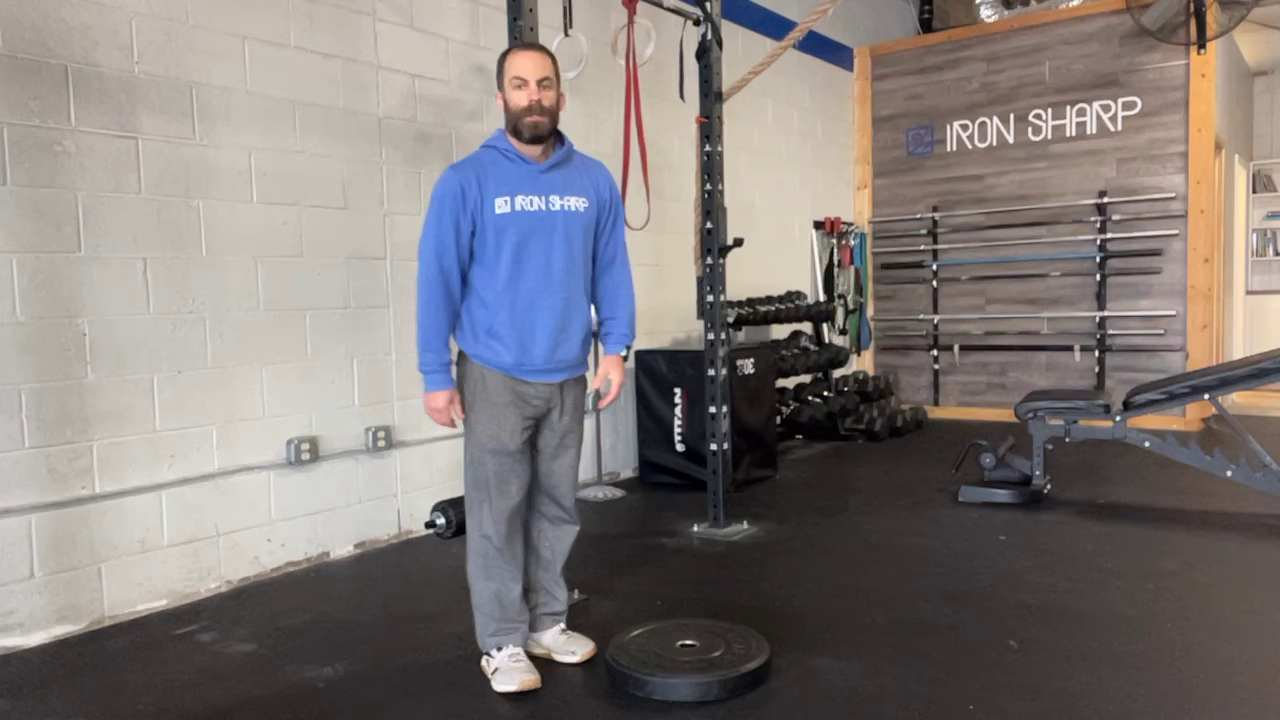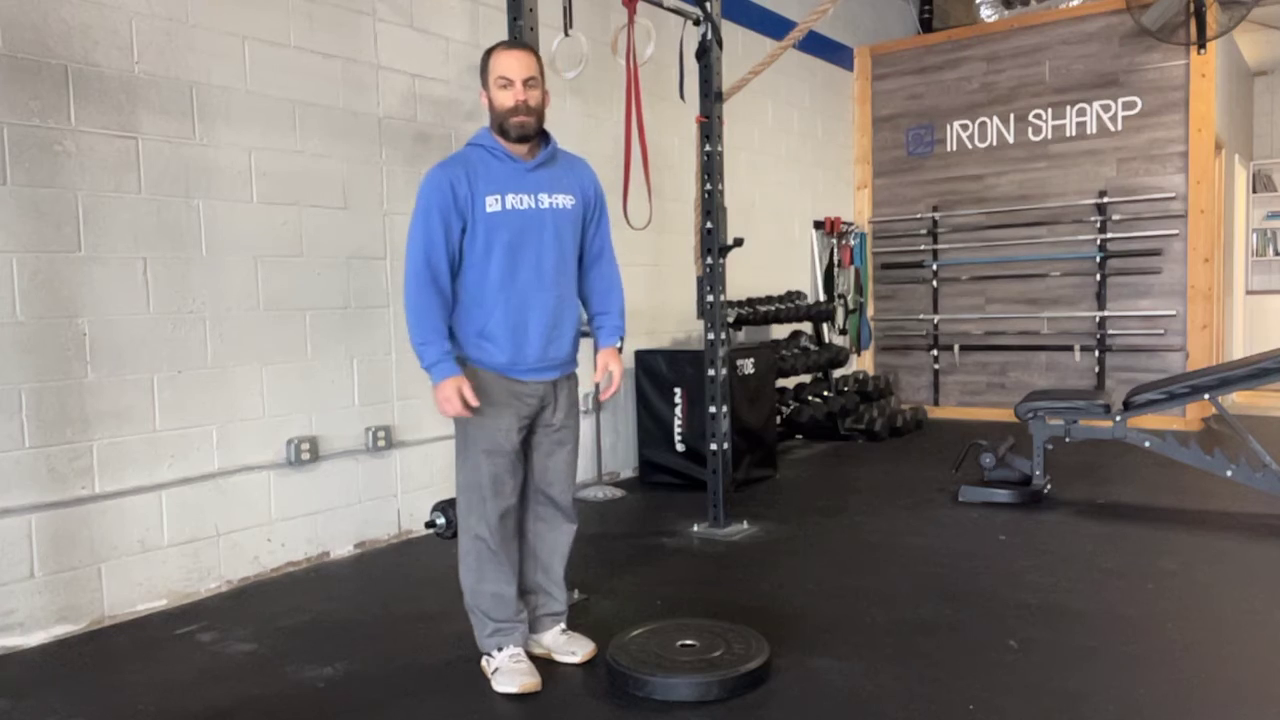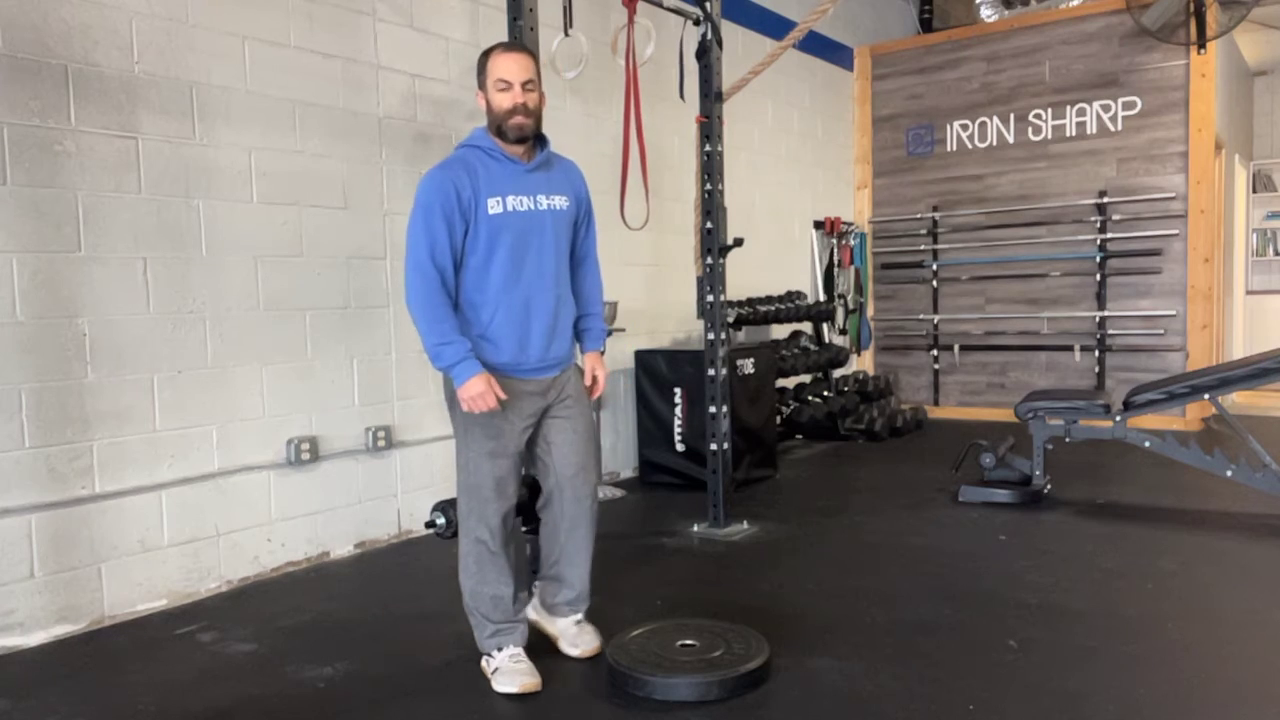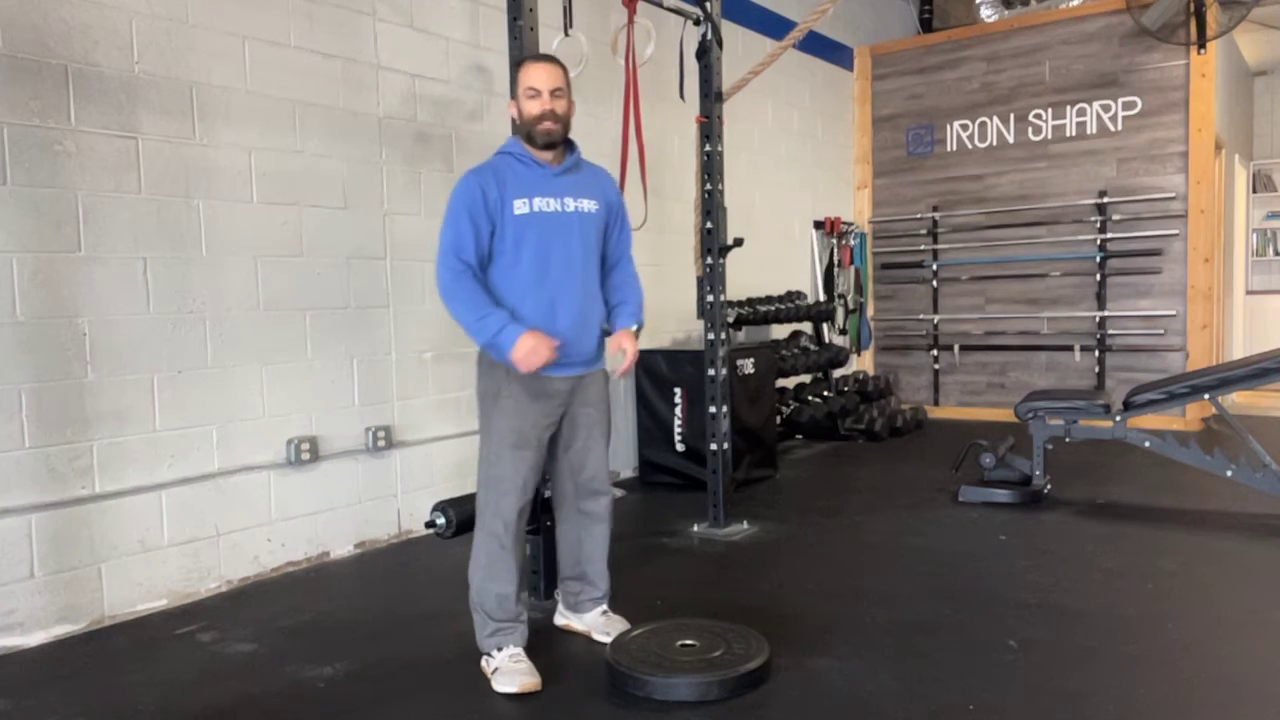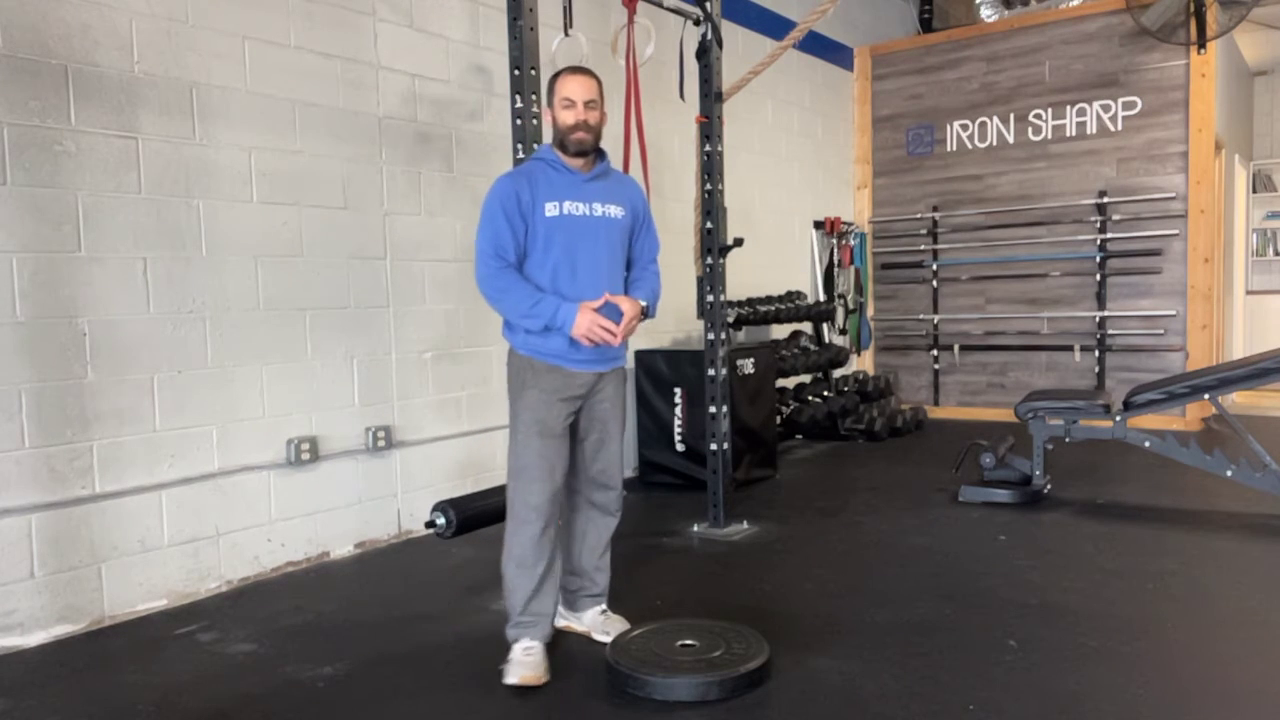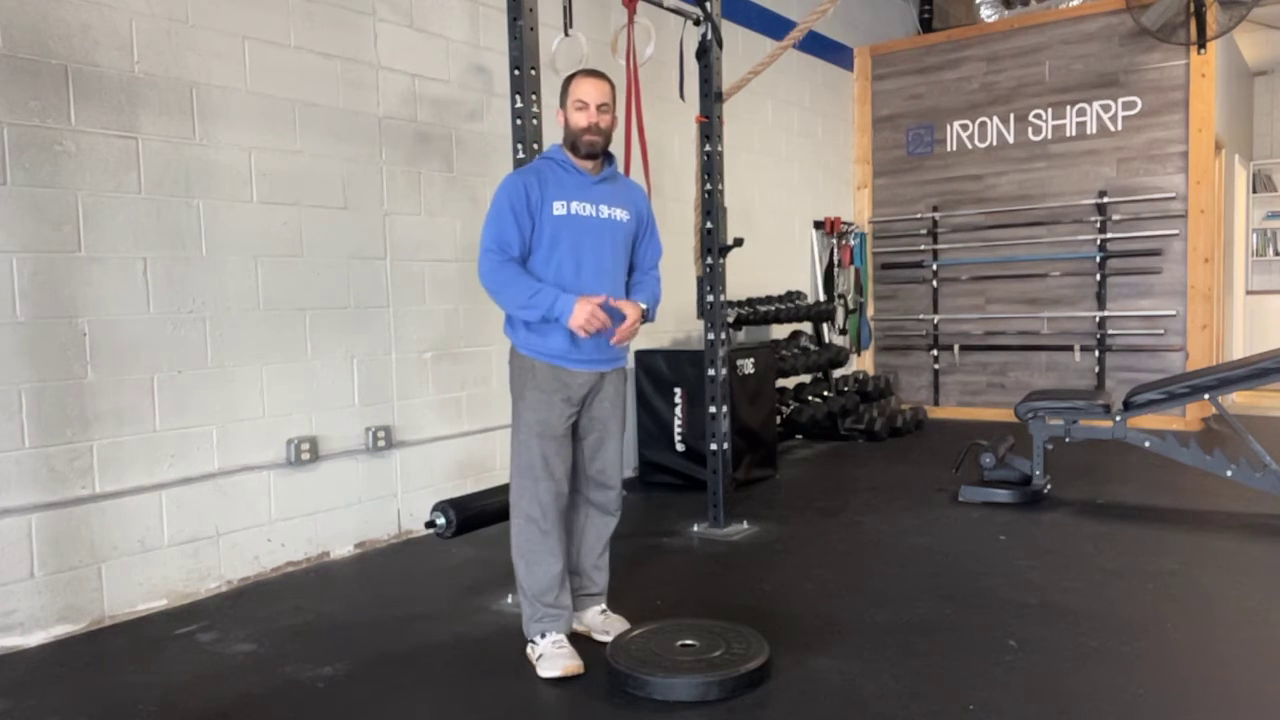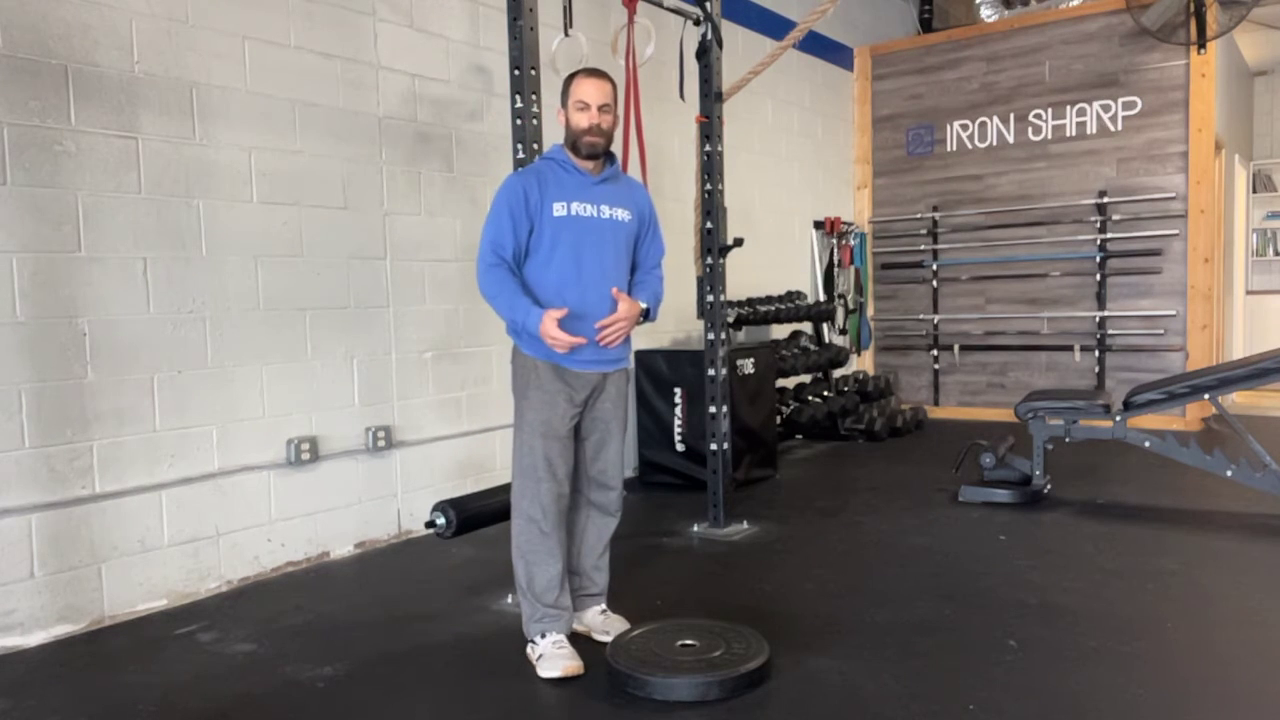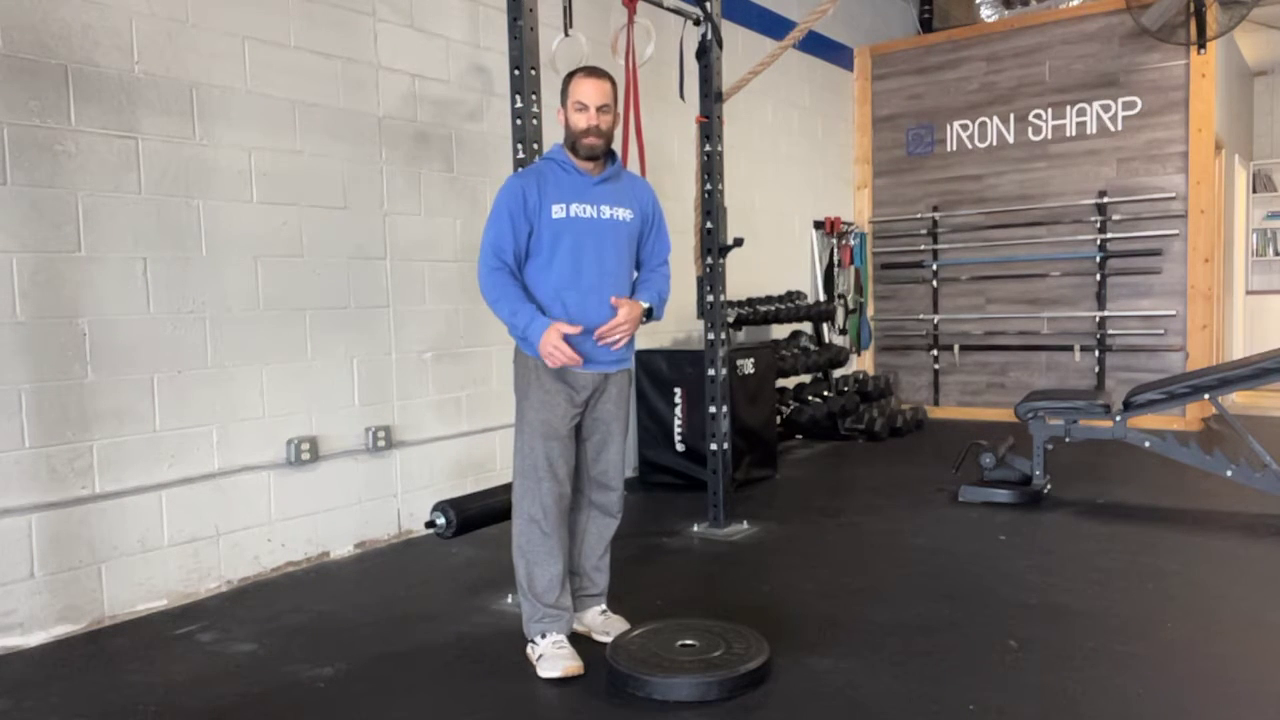
dt=0.4s
person 1, frame 1
left shoulder: (594, 180)
right shoulder: (467, 180)
left elbow: (612, 269)
right elbow: (438, 279)
left wrist: (615, 347)
right wrist: (435, 374)
left hip: (567, 377)
right hip: (495, 376)
left knee: (556, 506)
right knee: (498, 512)
left ankle: (547, 623)
right ankle: (501, 643)
person 1, frame 2
left shoulder: (577, 176)
right shoulder: (453, 178)
left elbow: (598, 263)
right elbow: (425, 278)
left wrist: (608, 338)
right wrist: (441, 366)
left hip: (559, 376)
right hip: (488, 378)
left knee: (553, 506)
right knee: (490, 513)
left ankle: (547, 624)
right ankle: (500, 643)
person 1, frame 3
left shoulder: (568, 179)
right shoulder: (452, 179)
right elbow: (426, 281)
left wrist: (593, 343)
right wrist: (462, 368)
left hip: (562, 373)
right hip: (489, 379)
left knee: (577, 490)
right knee: (488, 514)
left ankle: (559, 604)
right ankle: (501, 643)
person 1, frame 4
left shoulder: (599, 184)
right shoulder: (484, 183)
left elbow: (619, 264)
right elbow: (456, 274)
left wrist: (628, 323)
right wrist: (509, 335)
left hip: (587, 372)
right hip: (516, 375)
left knee: (588, 495)
right knee: (505, 506)
left ankle: (583, 603)
right ankle: (502, 642)
person 1, frame 5
left shoulder: (626, 192)
right shoulder: (517, 187)
left elbow: (646, 263)
right elbow: (494, 273)
left wrist: (639, 301)
right wrist: (566, 315)
left hip: (607, 368)
right hip: (542, 365)
left knee: (599, 491)
right knee: (536, 496)
left ankle: (584, 605)
right ankle: (526, 633)
person 1, frame 6
left shoulder: (632, 197)
right shoulder: (527, 185)
left elbow: (647, 270)
right elbow: (496, 266)
left wrist: (641, 307)
right wrist: (561, 307)
left hip: (609, 367)
right hip: (544, 365)
left knee: (600, 490)
right knee: (543, 495)
left ankle: (588, 603)
right ankle: (546, 628)
person 1, frame 7
left shoulder: (633, 196)
right shoulder: (528, 186)
left elbow: (650, 268)
right elbow: (494, 266)
left wrist: (640, 304)
right wrist: (534, 319)
left hip: (612, 367)
right hip: (548, 366)
left knee: (602, 491)
right knee: (544, 495)
left ankle: (589, 603)
right ankle: (546, 628)
person 1, frame 8
left shoulder: (638, 194)
right shoulder: (527, 187)
left elbow: (656, 267)
right elbow: (495, 270)
left wrist: (641, 305)
right wrist: (536, 328)
left hip: (613, 368)
right hip: (548, 367)
left knee: (602, 492)
right knee: (544, 495)
left ankle: (589, 603)
right ankle: (546, 628)
